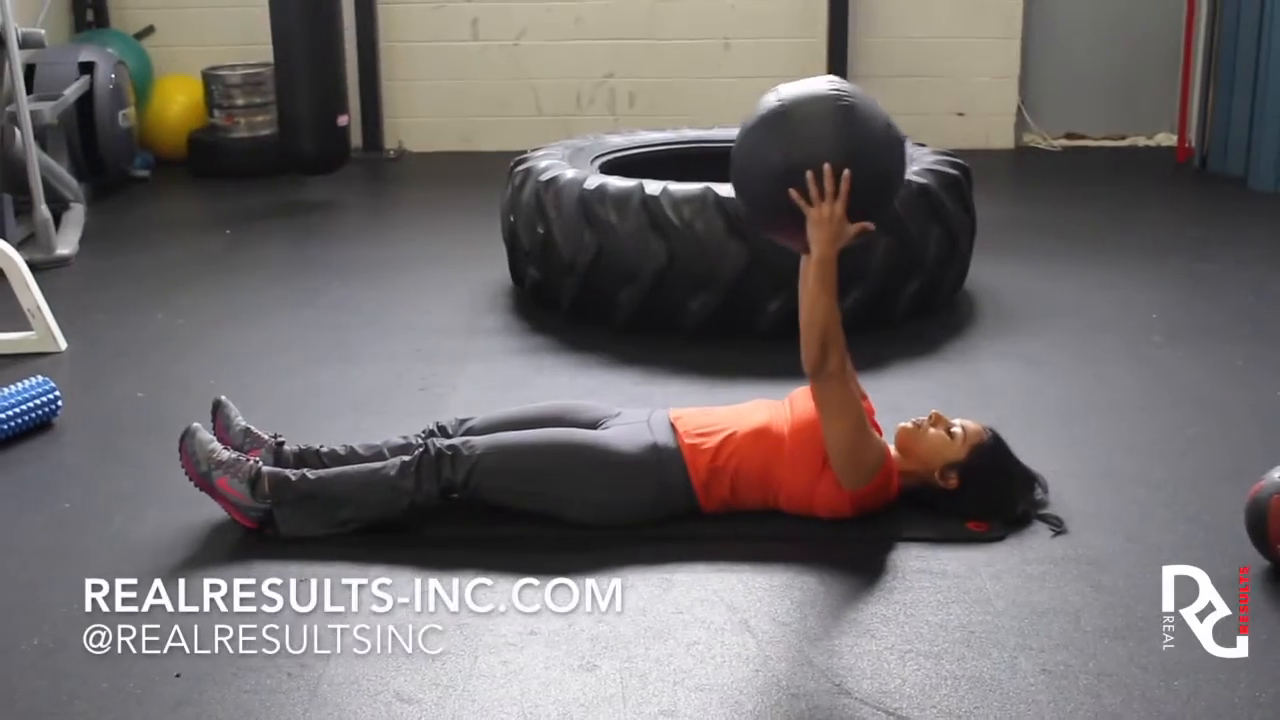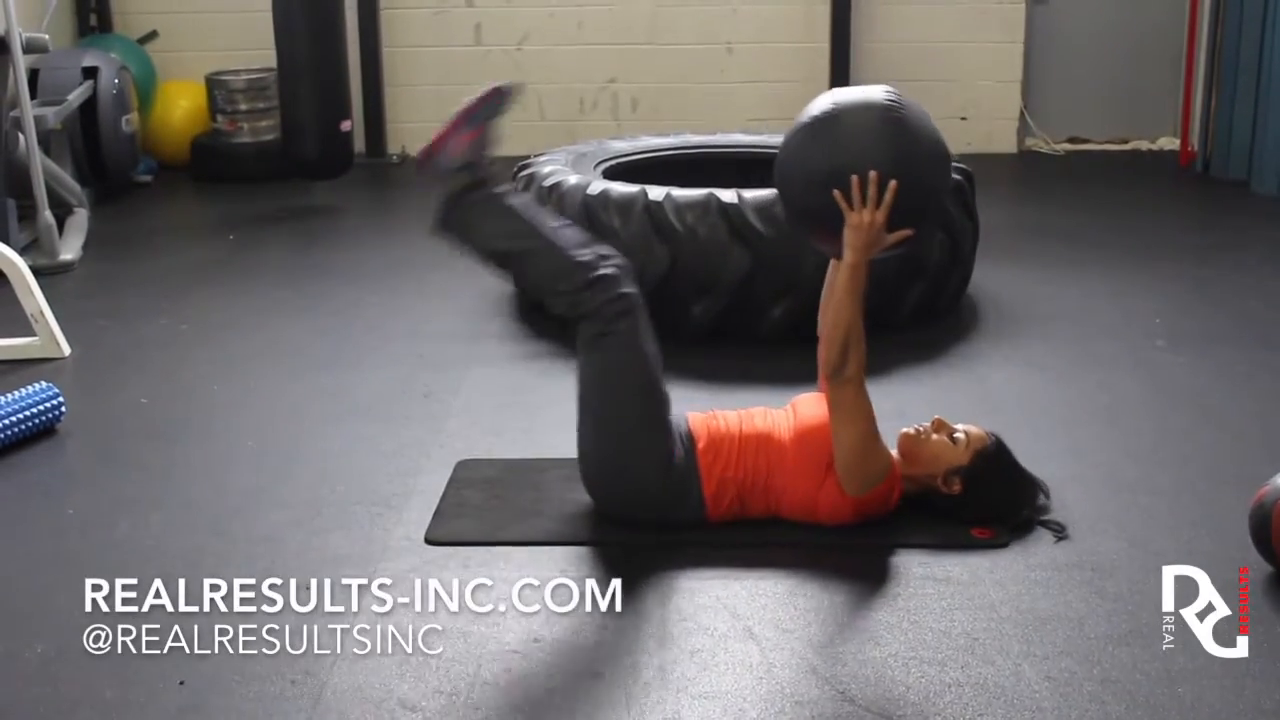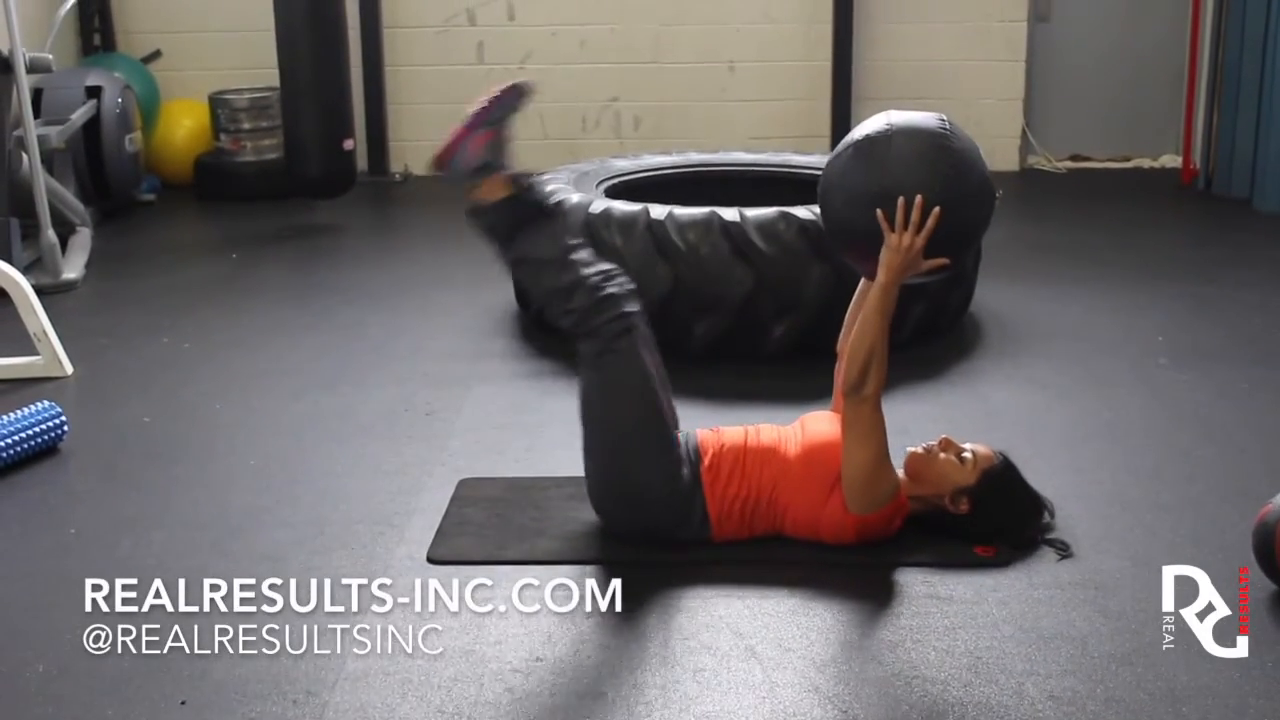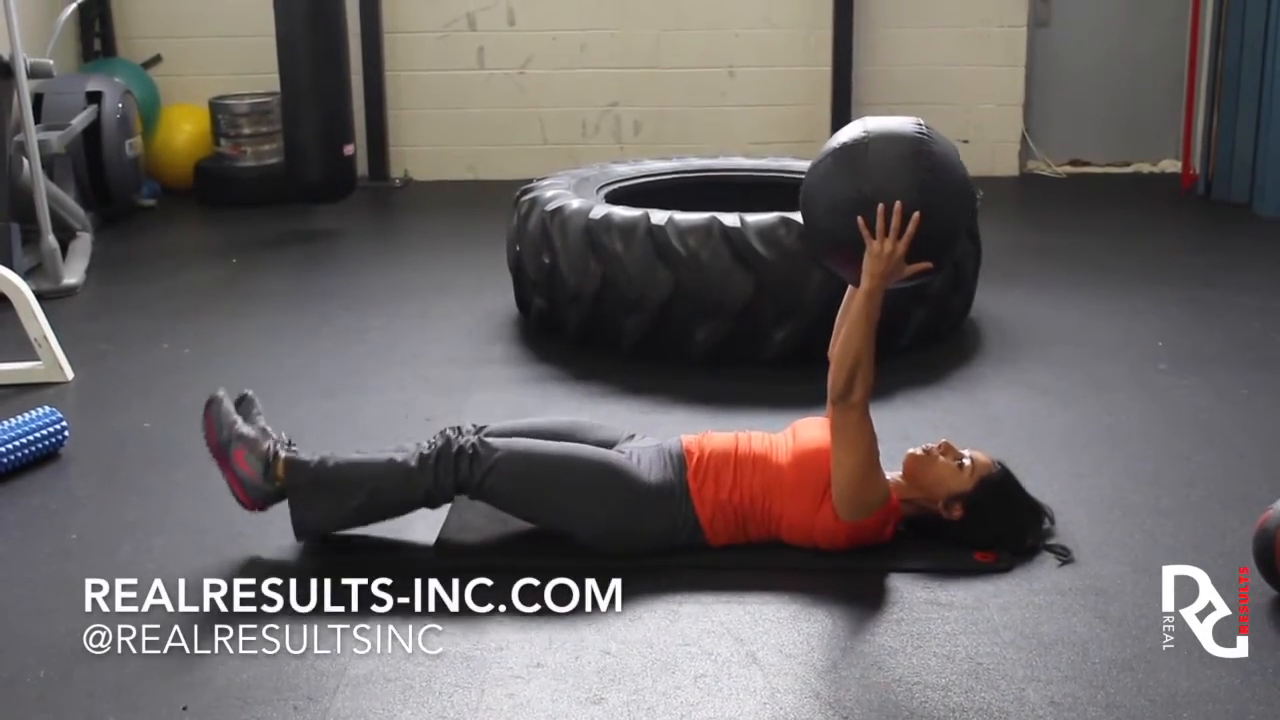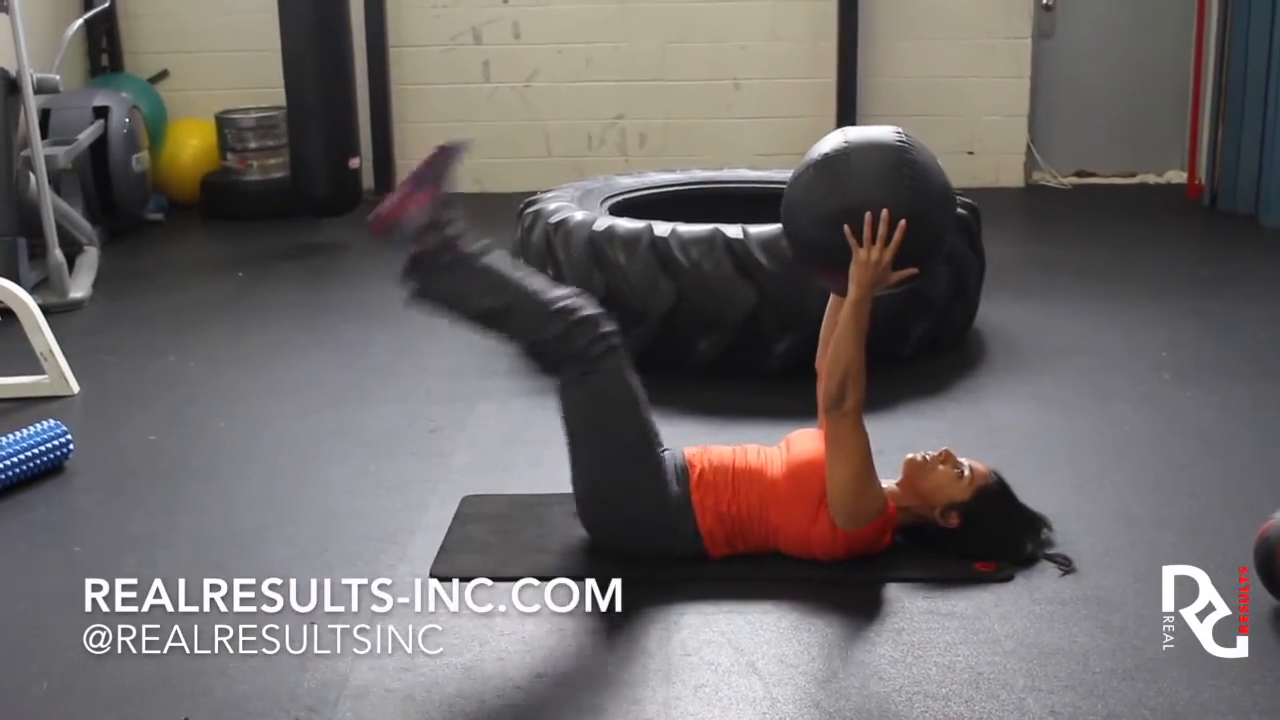
dt=1s
person 1, frame 1
left shoulder: (868, 478)
right shoulder: (863, 432)
left elbow: (820, 361)
right elbow: (825, 359)
left wrist: (824, 249)
right wrist: (813, 241)
left hip: (647, 479)
right hip: (653, 432)
left knee: (448, 469)
right knee: (454, 435)
left ankle: (270, 498)
right ankle: (281, 461)
person 1, frame 2
left shoulder: (873, 483)
right shoulder: (880, 471)
left elbow: (841, 374)
right elbow: (839, 365)
left wrist: (855, 257)
right wrist: (846, 250)
left hip: (650, 484)
right hip: (681, 447)
left knee: (608, 295)
right knee: (604, 289)
left ankle: (465, 187)
right ankle: (469, 197)
person 1, frame 3
left shoulder: (877, 509)
right shoulder: (879, 486)
left elbow: (859, 390)
right elbow: (850, 362)
left wrist: (890, 279)
right wrist: (878, 273)
left hip: (656, 498)
right hip: (681, 467)
left knee: (608, 314)
right knee: (604, 316)
left ankle: (491, 183)
right ankle: (493, 184)
person 1, frame 4
left shoulder: (869, 512)
right shoulder: (875, 484)
left elbow: (846, 394)
right elbow: (842, 372)
left wrist: (873, 285)
right wrist: (865, 278)
left hip: (650, 507)
right hip: (660, 463)
left knee: (462, 460)
right knee: (475, 438)
left ankle: (279, 476)
right ankle: (287, 463)
person 1, frame 5
left shoulder: (864, 521)
right shoulder: (880, 499)
left elbow: (838, 403)
right elbow: (829, 377)
left wrist: (859, 293)
right wrist: (846, 288)
left hip: (651, 517)
right hip: (676, 479)
left knee: (586, 335)
right knee: (577, 334)
left ankle: (433, 240)
right ankle: (439, 243)
